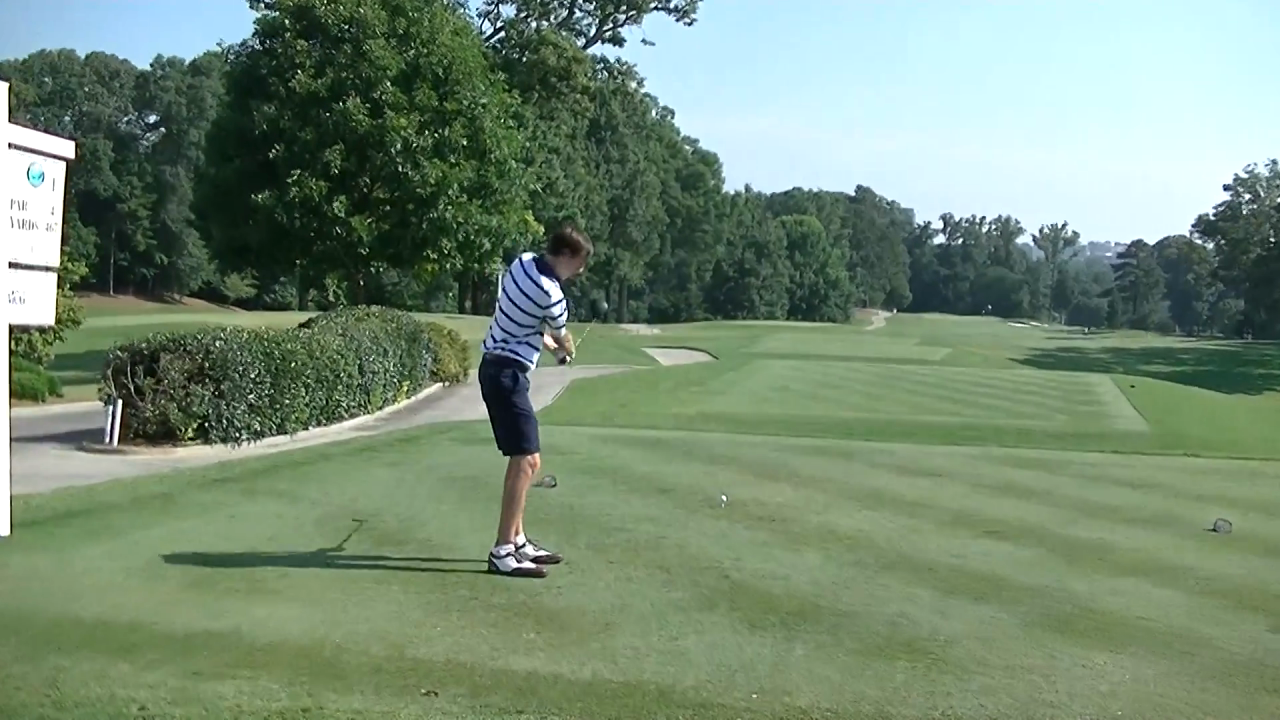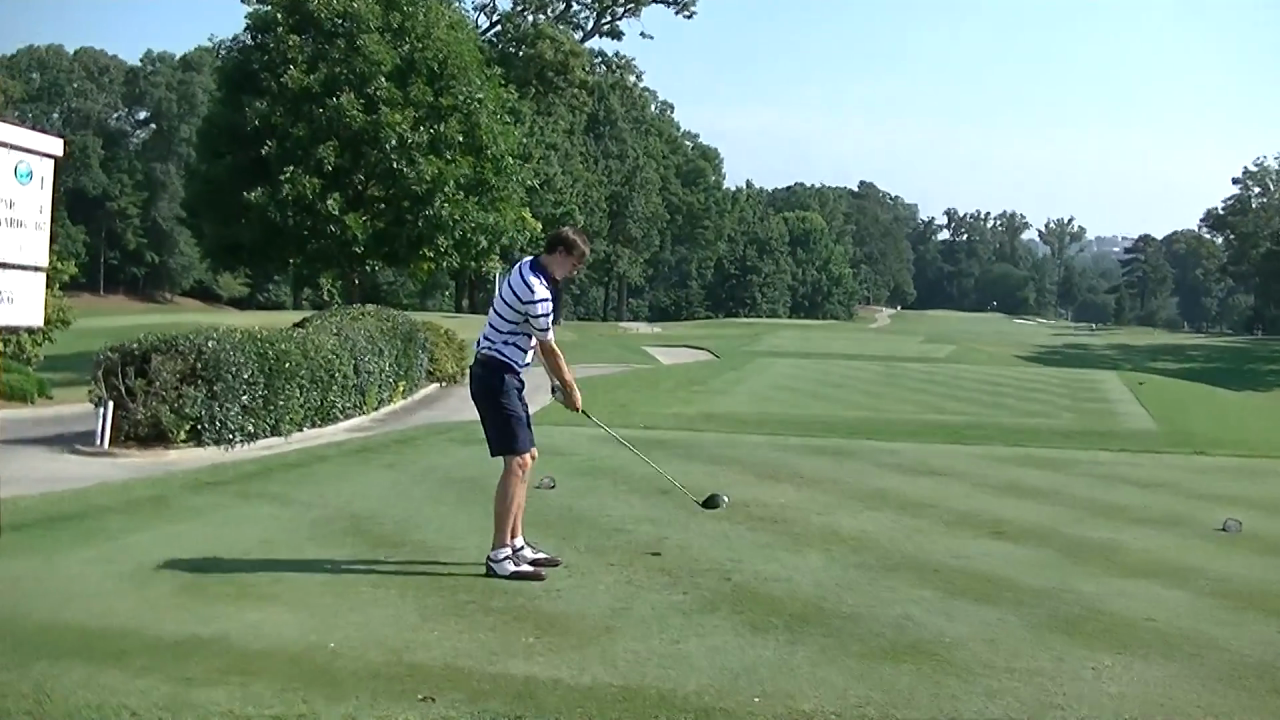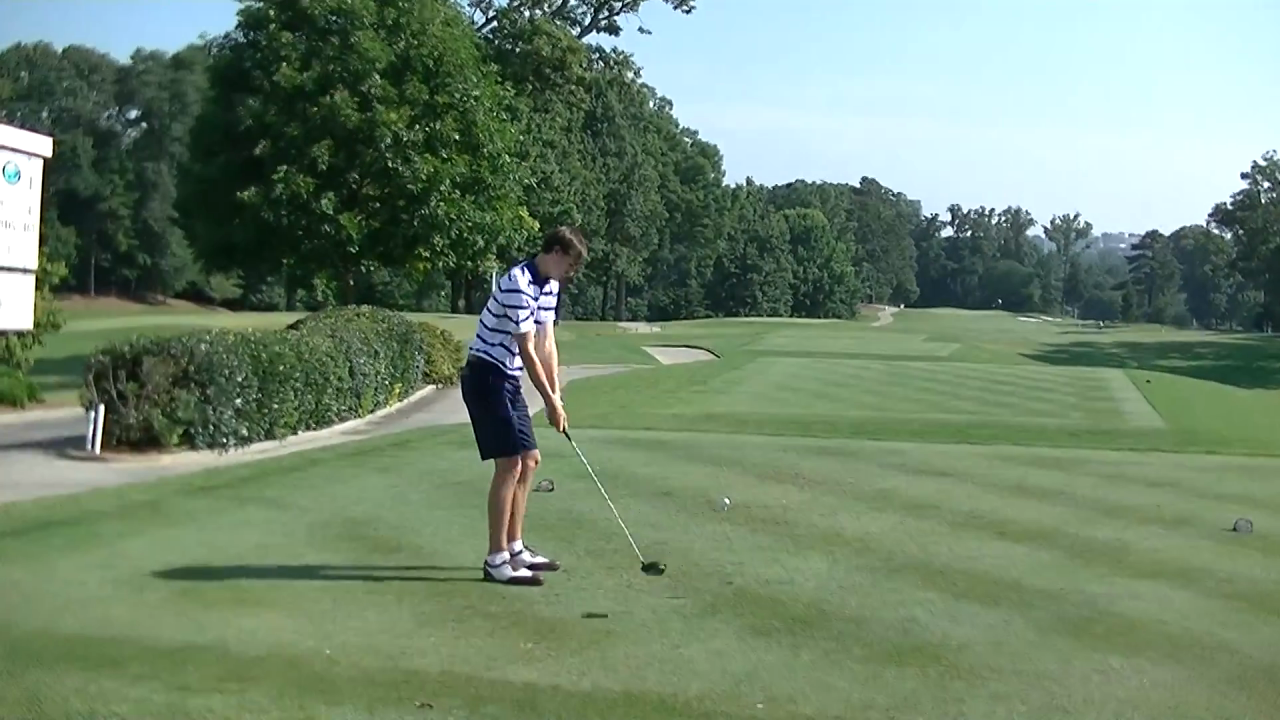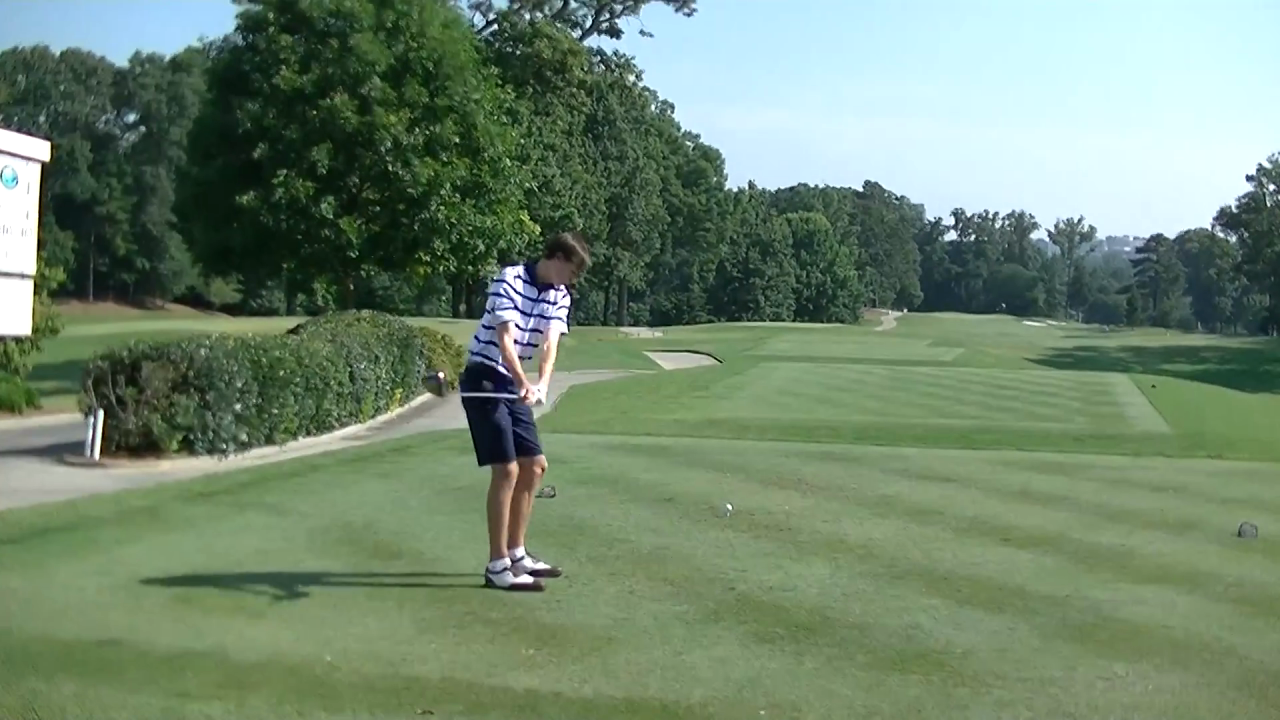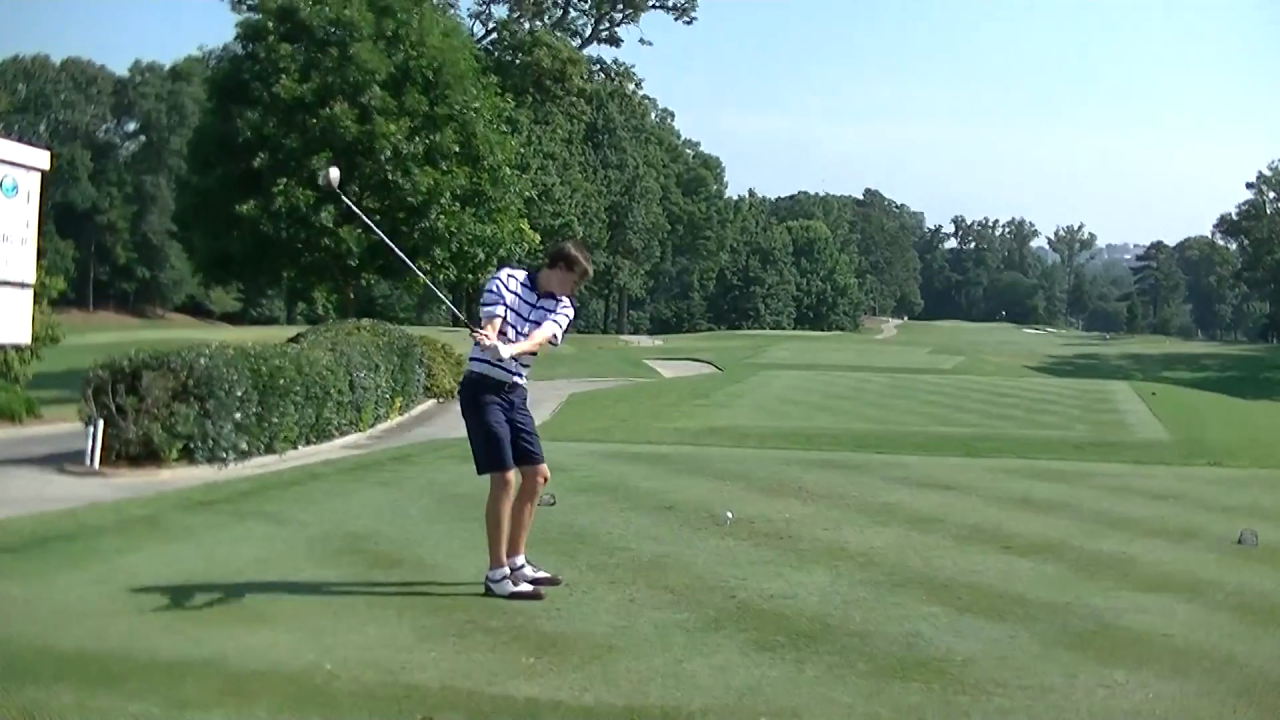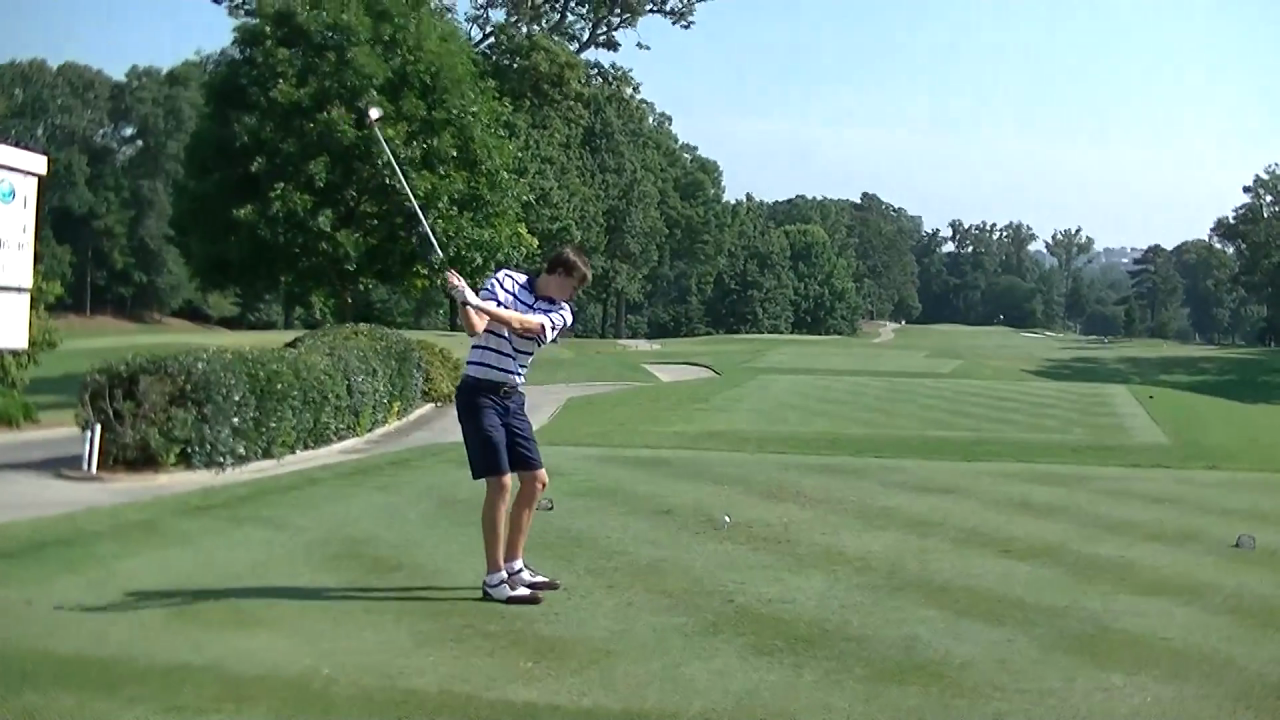
dt=0.1s
person 1, frame 1
left shoulder: (524, 262)
right shoulder: (550, 295)
right elbow: (561, 342)
left wrist: (552, 343)
right wrist: (566, 350)
left hip: (505, 372)
right hip: (506, 374)
left knee: (525, 458)
right knee: (527, 461)
left ankle: (517, 541)
person 1, frame 2
left shoulder: (527, 266)
right shoulder: (538, 293)
right elbow: (549, 350)
left wrist: (555, 382)
right wrist: (570, 389)
left hip: (502, 374)
right hip: (496, 375)
left knee: (524, 457)
right knee: (519, 462)
left ankle: (515, 544)
person 1, frame 3
left shoulder: (550, 287)
right shoulder: (517, 283)
left elbow: (546, 339)
right elbow: (525, 350)
left wrist: (556, 392)
right wrist: (551, 401)
left hip: (511, 380)
right hip: (486, 375)
left knee: (528, 460)
right knee: (510, 463)
left ankle: (514, 547)
person 1, frame 4
left shoulder: (560, 298)
right shoulder: (509, 280)
left elbow: (550, 345)
right elbow: (503, 340)
left wrist: (540, 384)
right wrist: (521, 381)
left hip: (515, 387)
right hip: (484, 380)
left knee: (534, 466)
right knee: (506, 469)
person 1, frame 5
left shoulder: (563, 309)
right shoulder: (505, 279)
left elbow: (538, 340)
right elbow: (488, 332)
left wrist: (509, 349)
right wrist: (488, 340)
left hip: (515, 393)
right hip: (481, 389)
left knee: (537, 475)
right knee: (505, 479)
person 1, frame 6
left shoulder: (561, 315)
right shoulder: (505, 280)
left elbow: (521, 323)
right elbow: (474, 326)
left wrist: (478, 302)
right wrist: (465, 300)
left hip: (512, 398)
right hip: (478, 393)
left knee: (536, 481)
right knee: (500, 483)
